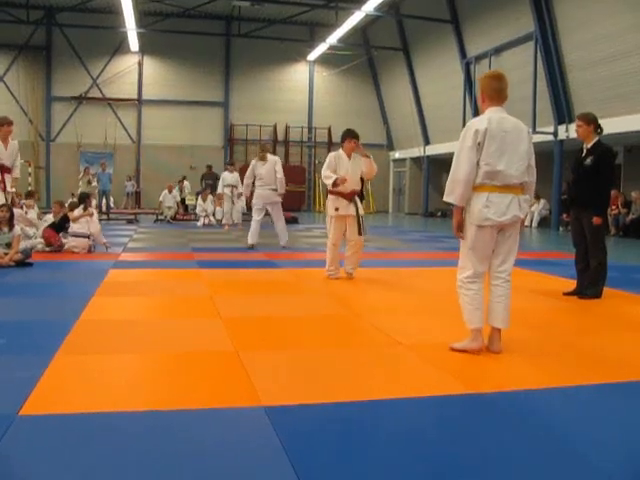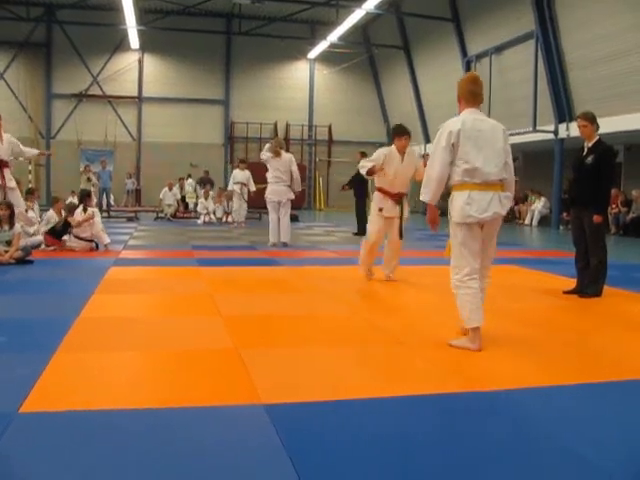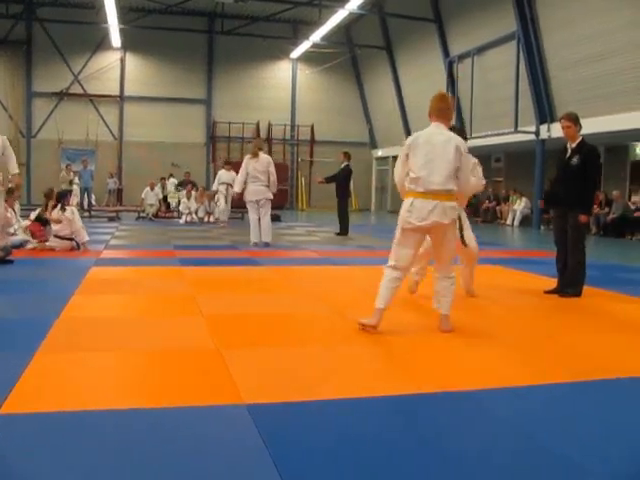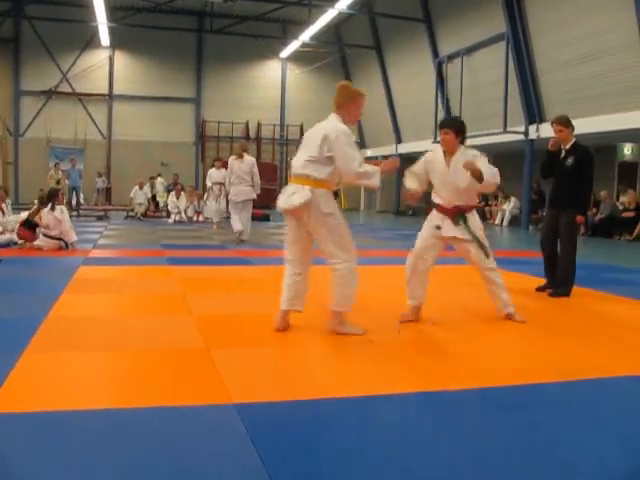
dt=0.7s
person 1, frame 1
left shoulder: (477, 126)
right shoulder: (522, 129)
left elbow: (463, 171)
right elbow: (530, 173)
left wrist: (457, 209)
right wrist: (522, 208)
left hip: (484, 203)
right hip: (512, 204)
left knee: (470, 273)
right knee: (501, 274)
left ankle: (475, 336)
right ankle: (495, 337)
person 1, frame 2
left shoulder: (452, 126)
right shoulder: (498, 129)
left elbow: (438, 169)
right elbow: (508, 170)
left wrist: (431, 204)
right wrist: (504, 203)
left hip: (466, 200)
right hip: (494, 200)
left knee: (465, 271)
right knee: (481, 269)
left ankle: (473, 336)
right ankle: (472, 323)
person 1, frame 3
left shoulder: (472, 162)
left elbow: (479, 183)
left wrist: (469, 183)
left hip: (456, 212)
left knee: (471, 250)
right knee: (427, 247)
left ankle: (468, 286)
right ankle: (416, 277)
person 1, frame 4
left shoulder: (473, 157)
right shoulder: (431, 157)
left elbow: (491, 182)
right elbow: (415, 175)
left wrist: (477, 172)
right wrist: (412, 189)
left hip: (467, 220)
right hip: (439, 218)
left knee: (486, 265)
right knee: (417, 258)
left ankle: (507, 308)
right ankle: (414, 307)
person 2, frame 1
left shoulder: (359, 159)
right shoulder: (333, 157)
left elbow: (370, 174)
right elbow: (325, 174)
left wrist: (366, 156)
right wrist: (336, 180)
left hip: (353, 202)
right hip: (337, 201)
left knee: (356, 239)
right knee: (334, 239)
left ankle: (350, 269)
right ankle: (332, 271)
person 2, frame 2
left shoulder: (413, 156)
right shoulder: (384, 153)
left elbow: (419, 176)
right elbow: (364, 164)
left wrist: (426, 165)
right wrist: (372, 168)
left hip: (399, 202)
right hip: (382, 200)
left knee: (396, 240)
right knee: (374, 236)
left ankle: (388, 271)
right ankle: (366, 265)
person 2, frame 3
left shoulder: (413, 140)
right shoulder: (458, 143)
left elbow: (399, 178)
right elbow: (464, 184)
right wrist: (452, 200)
left hip: (415, 207)
right hip: (444, 209)
left knee: (396, 265)
right knee: (445, 268)
left ankle: (377, 317)
right ankle: (444, 319)
person 2, frame 4
left shoulder: (316, 129)
right shoulder: (340, 131)
right elbow: (353, 171)
right wrist: (382, 168)
left hip: (295, 194)
right hip: (316, 197)
left knee: (296, 261)
right knee: (344, 258)
left ankle: (284, 317)
right ankle: (338, 320)
person 3, frame 1
left shoulder: (604, 151)
right shoulder: (581, 152)
left elbow: (606, 185)
left wrist: (600, 213)
right wrist: (569, 208)
left hip: (593, 210)
right hip: (577, 209)
left knee: (595, 250)
right knee: (580, 249)
left ankle: (594, 289)
right ankle: (582, 286)
person 3, frame 2
left shoulder: (605, 150)
right shoulder: (581, 151)
left elbow: (607, 183)
left wrist: (600, 211)
right wrist: (570, 207)
left hip: (593, 208)
right hip: (578, 208)
left knee: (595, 248)
right knee: (581, 248)
left ankle: (594, 287)
right ankle: (582, 284)
person 3, frame 3
left shoulder: (589, 151)
right shoulder: (564, 152)
left elbow: (592, 183)
left wrist: (586, 211)
right wrist: (547, 199)
left hip: (577, 208)
right hip: (560, 207)
left knee: (575, 248)
right knee: (561, 247)
left ankle: (574, 287)
right ankle: (562, 284)
person 3, frame 4
left shoulder: (583, 152)
right shoulder: (556, 152)
left elbow: (587, 184)
right elbow: (544, 174)
left wrist: (582, 211)
right wrist: (551, 152)
left hip: (572, 207)
right hip: (554, 204)
left knee: (567, 248)
right knee: (546, 241)
left ankle: (563, 286)
right ankle: (552, 280)
